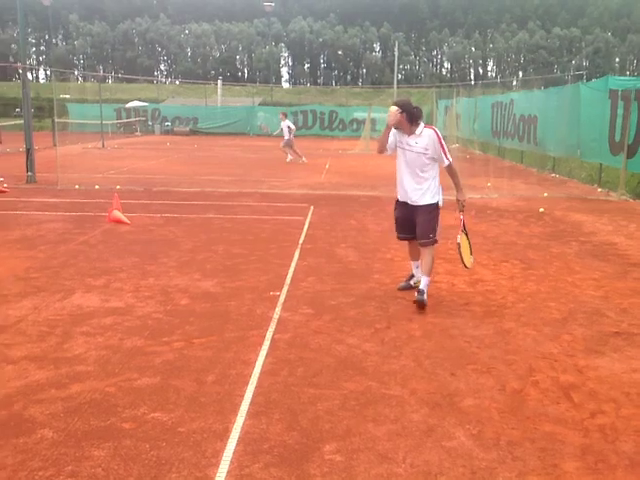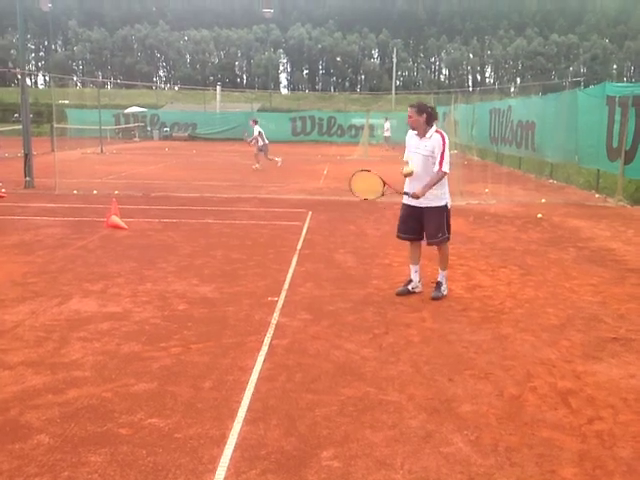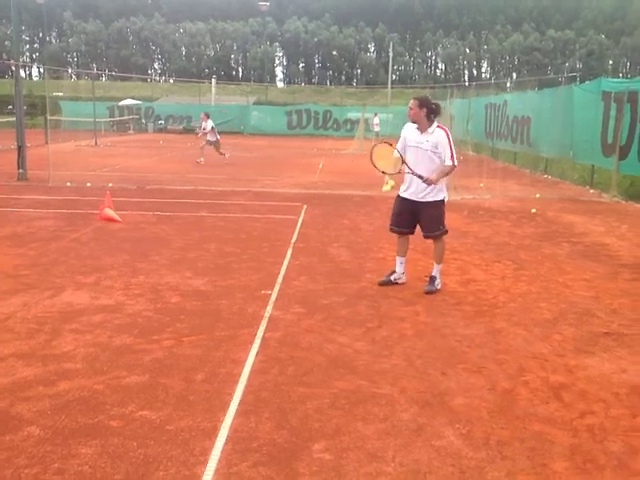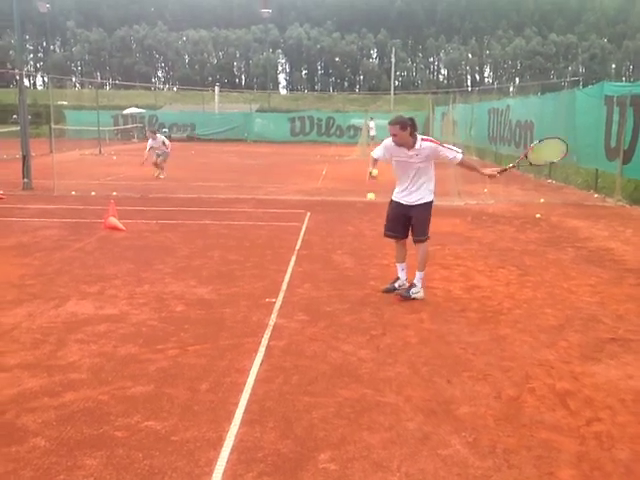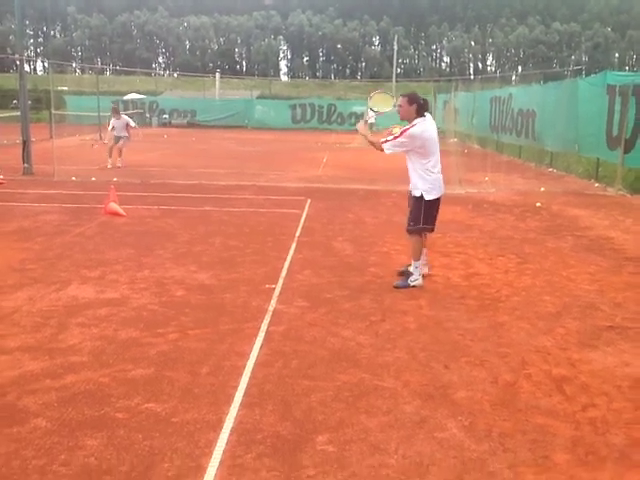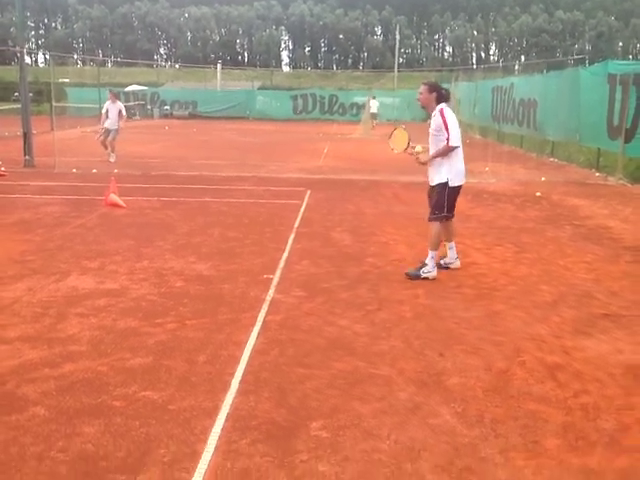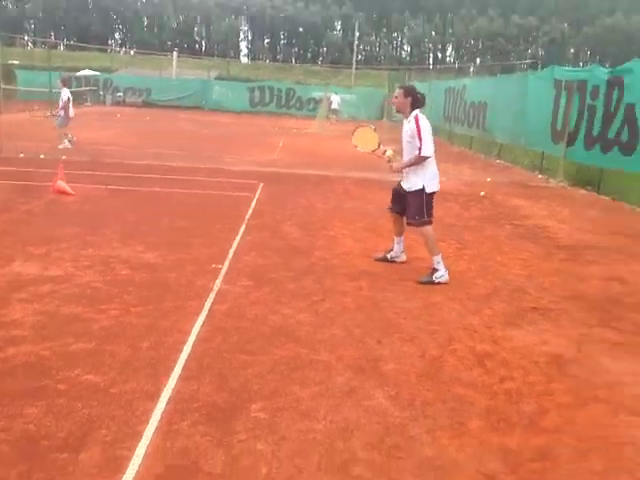
dt=0.5s
person 1, frame 1
left shoulder: (431, 134)
right shoulder: (396, 133)
left elbow: (448, 164)
right elbow: (380, 150)
left wrist: (459, 190)
right wrist: (389, 126)
left hip: (427, 199)
right hip: (405, 197)
left knee: (427, 242)
right knee: (411, 239)
left ankle: (422, 291)
right ankle: (416, 276)
person 1, frame 2
left shoulder: (439, 138)
right shoulder: (410, 136)
left elbow: (442, 171)
left wrist: (424, 189)
right wrist: (406, 169)
left hip: (435, 200)
right hip: (411, 198)
left knee: (440, 241)
right knee: (413, 240)
left ankle: (442, 282)
right ankle: (415, 281)
person 1, frame 3
left shoulder: (441, 134)
right shoulder: (408, 130)
left elbow: (452, 163)
right elbow: (398, 155)
left wrist: (438, 175)
left hip: (432, 196)
right hip: (408, 193)
left knee: (436, 236)
right knee: (401, 232)
left ankle: (436, 277)
right ankle: (399, 273)
person 1, frame 4
left shoulder: (429, 146)
right shoulder: (389, 144)
left elbow: (458, 158)
right elbow: (375, 154)
left wrist: (482, 171)
right wrist: (372, 168)
left hip: (422, 199)
right hip: (400, 198)
left knee: (420, 240)
right knee: (399, 238)
left ankle: (417, 285)
right ankle: (401, 279)
person 1, frame 5
left shoulder: (414, 131)
right shoulder: (426, 119)
left elbow: (381, 146)
left wrist: (363, 131)
right wrist: (398, 134)
left hip: (425, 188)
right hip: (425, 184)
left knee: (415, 230)
right knee: (418, 228)
left ankle: (414, 276)
right ankle: (418, 265)
person 1, frame 6
left shoulder: (442, 113)
right shoulder: (438, 114)
left elbow: (453, 143)
left wrist: (429, 157)
right wrist: (425, 153)
left hip: (447, 176)
right hip: (441, 175)
left knee: (436, 218)
right knee: (444, 217)
left ankle: (429, 266)
right ankle: (451, 257)
person 1, frame 7
left shoulder: (419, 121)
right shoulder: (408, 121)
left elbow: (425, 154)
left wrist: (401, 165)
left hip: (422, 182)
right hip: (409, 180)
left knee: (422, 223)
right knee: (396, 211)
left ankle: (440, 271)
right ankle: (397, 251)
